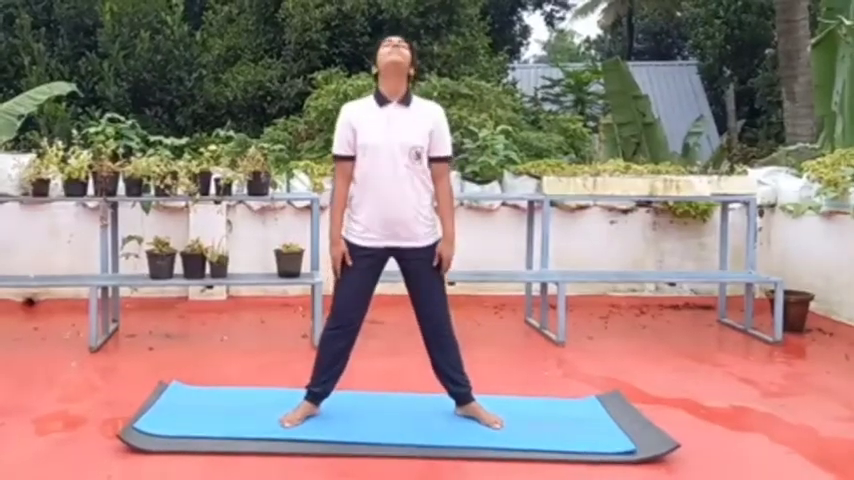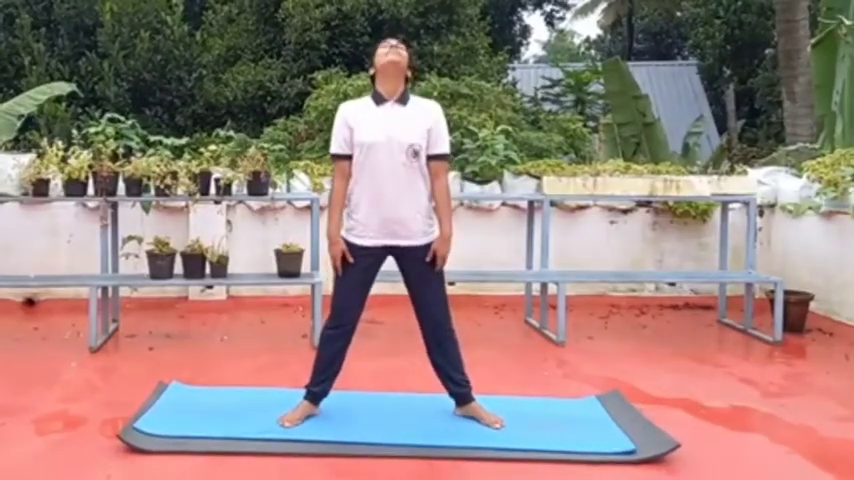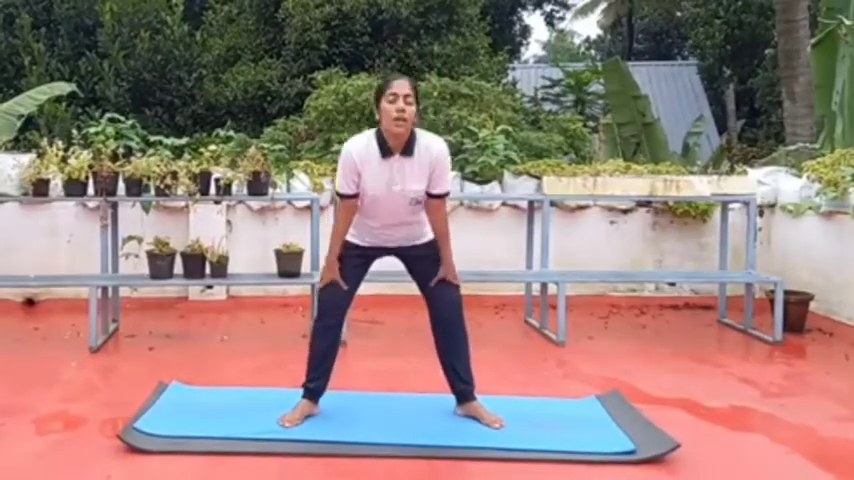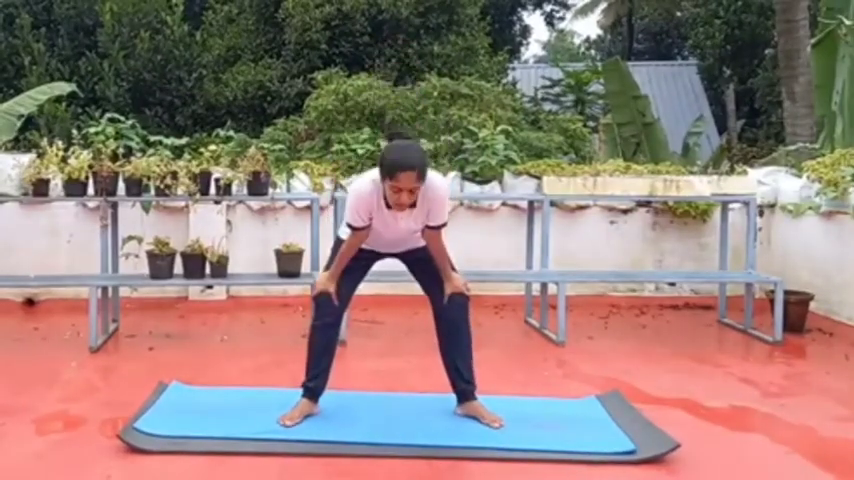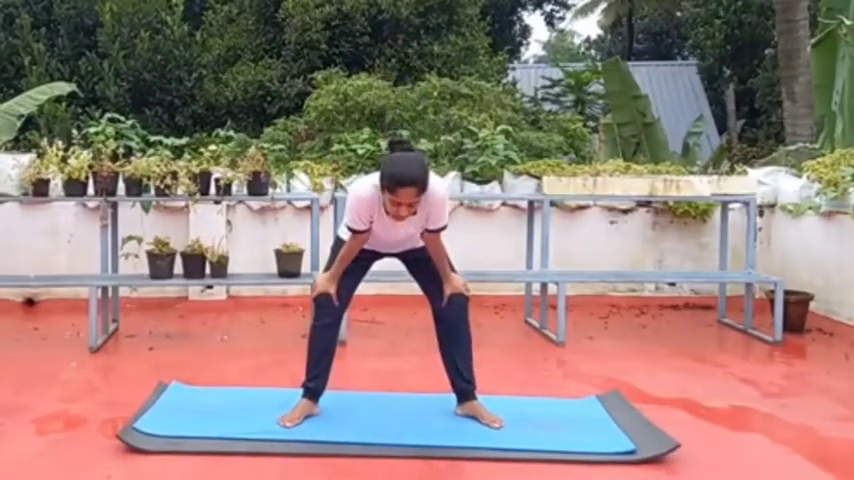
dt=0.5s
person 1, frame 1
left shoulder: (431, 114)
right shoulder: (353, 113)
left elbow: (442, 178)
right elbow: (343, 178)
left wrist: (448, 236)
right wrist: (335, 236)
left hip: (420, 238)
right hip: (363, 237)
left knee: (436, 321)
right knee: (343, 320)
left ankle: (465, 400)
right ankle: (312, 399)
person 1, frame 2
left shoulder: (429, 111)
right shoulder: (350, 112)
left elbow: (439, 176)
right elbow: (341, 177)
left wrist: (445, 232)
right wrist: (333, 233)
left hip: (417, 236)
right hip: (361, 236)
left knee: (436, 319)
right knee: (341, 319)
left ankle: (465, 400)
right ankle: (311, 400)
person 1, frame 3
left shoulder: (435, 150)
right shoulder: (355, 150)
left elbow: (436, 211)
right elbow: (345, 211)
left wrist: (447, 261)
right wrist: (331, 261)
left hip: (417, 240)
right hip: (360, 240)
left knee: (448, 309)
right knee: (329, 311)
left ankle: (467, 400)
right ankle: (309, 399)
person 1, frame 4
left shoulder: (437, 188)
right shoulder: (362, 189)
left elbow: (433, 239)
right elbow: (356, 239)
left wrist: (449, 277)
right wrist: (330, 276)
left hip: (414, 245)
right hip: (364, 245)
left knee: (454, 304)
right knee: (327, 306)
left ankle: (468, 399)
right ankle: (309, 399)
person 1, frame 5
left shoulder: (438, 192)
right shoulder: (362, 192)
left elbow: (432, 241)
right elbow: (356, 241)
left wrist: (449, 278)
right wrist: (331, 277)
left hip: (415, 244)
right hip: (363, 242)
left knee: (454, 304)
right knee: (327, 305)
left ankle: (468, 399)
right ankle: (309, 399)
